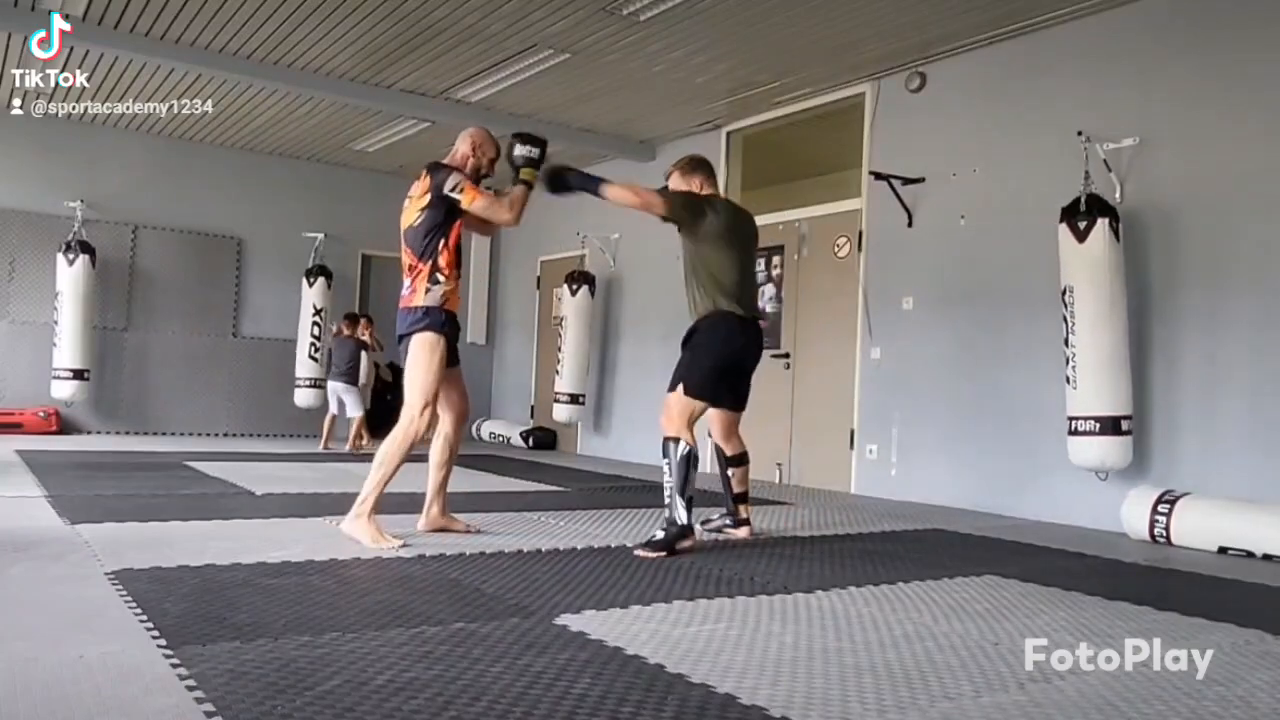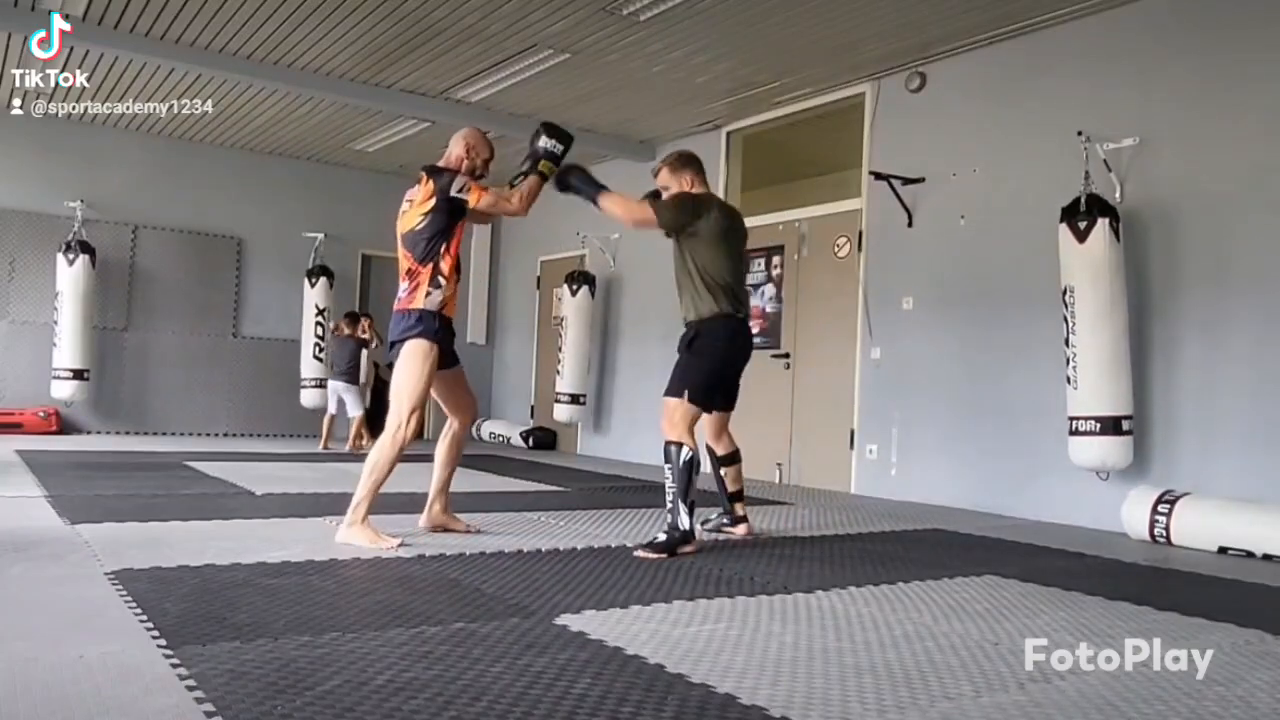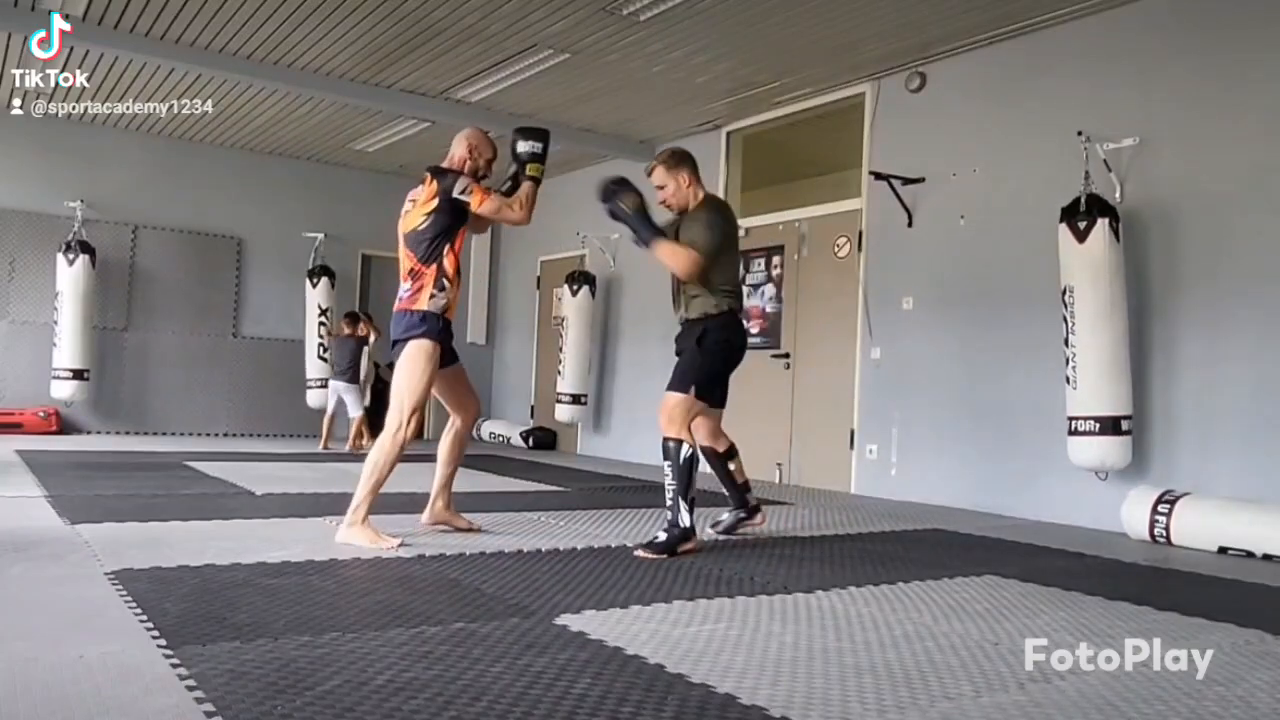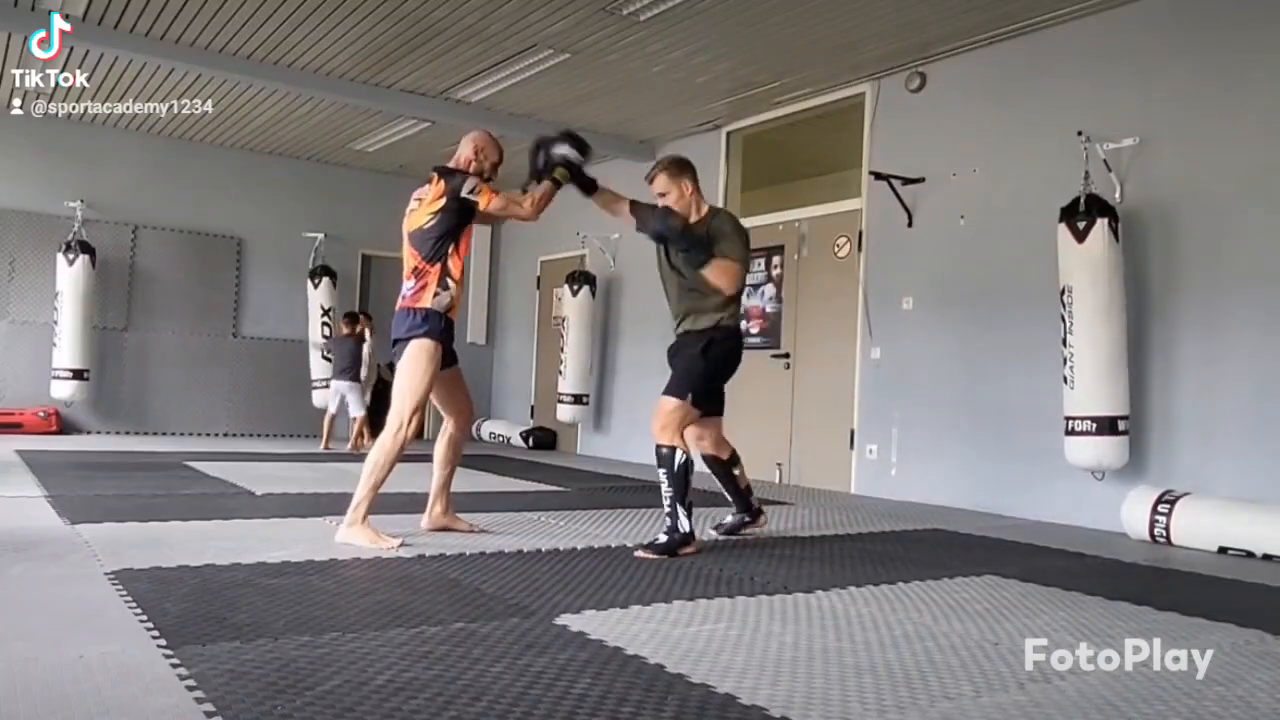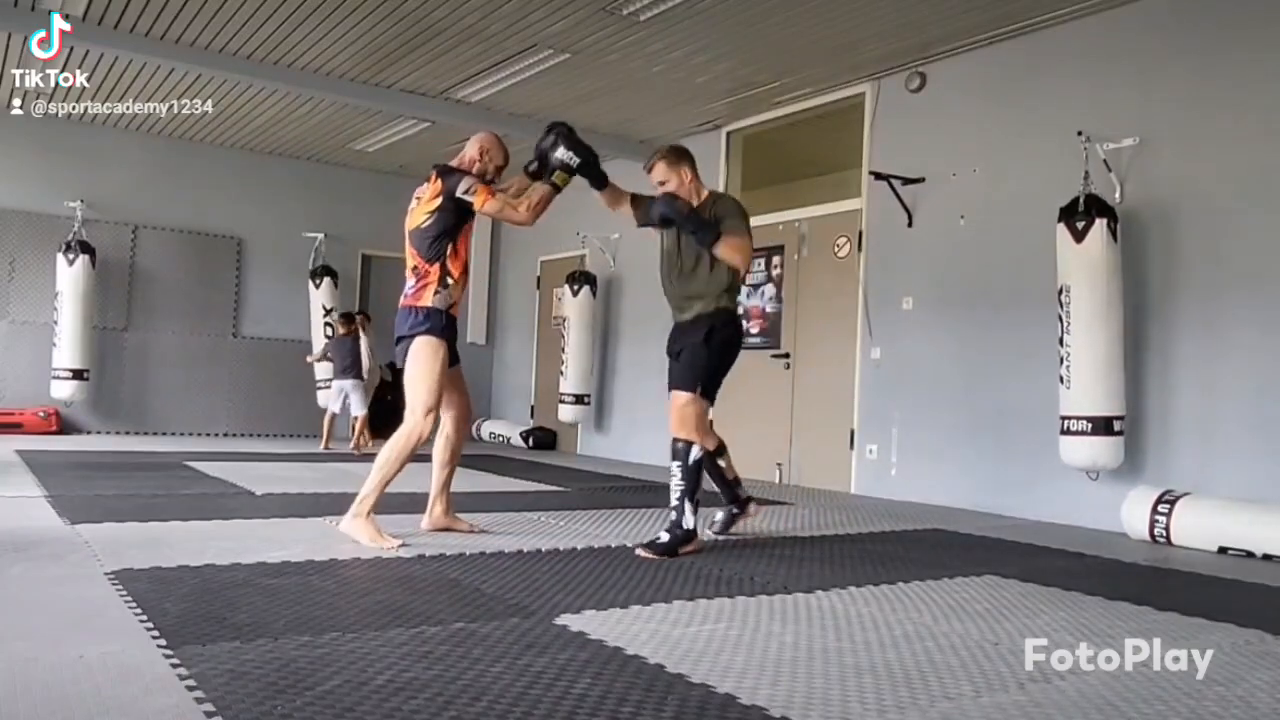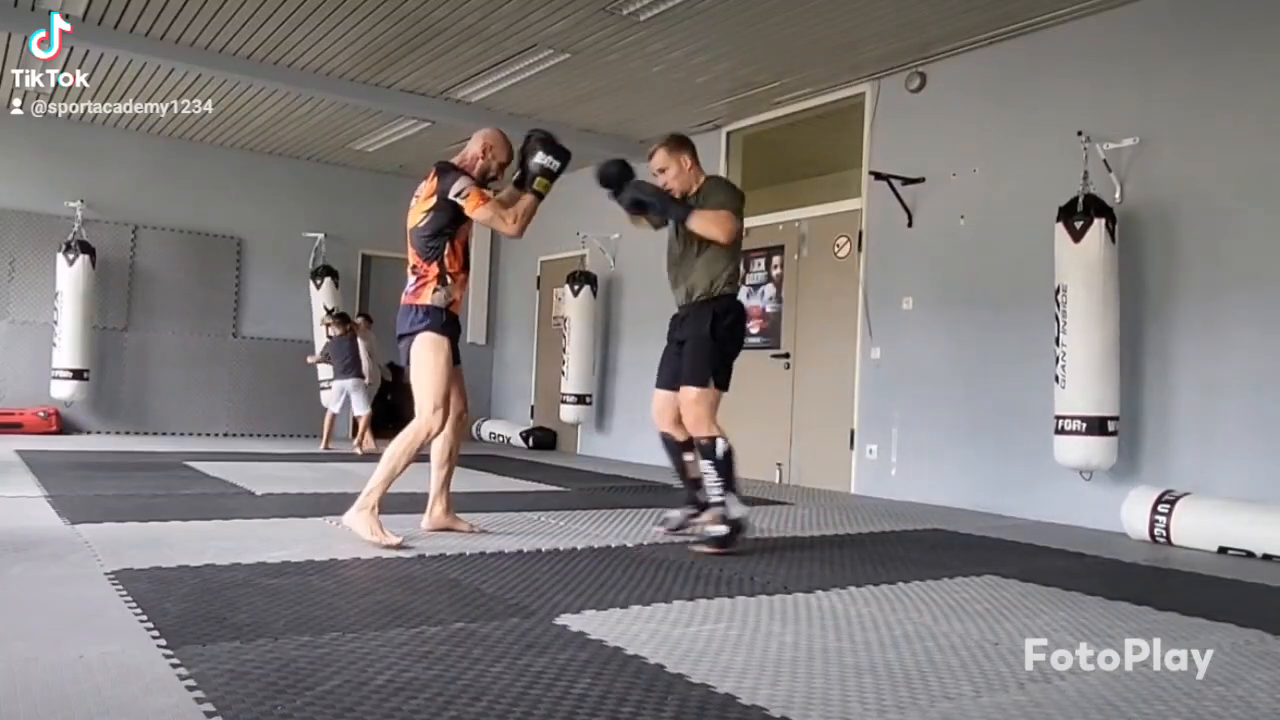
dt=0.1s
person 1, frame 1
left shoulder: (437, 187)
right shoulder: (447, 179)
left elbow: (484, 224)
right elbow: (508, 215)
left wrist: (520, 179)
right wrist: (527, 173)
left hip: (435, 315)
right hip: (426, 313)
left knee: (456, 413)
right knee: (417, 417)
left ankle: (434, 511)
right ankle: (360, 513)
person 1, frame 2
left shoulder: (428, 189)
right shoulder: (448, 183)
left elbow: (485, 211)
right elbow: (516, 205)
left wrist: (528, 171)
right wrist: (546, 163)
left hip: (427, 319)
right hip: (419, 319)
left knee: (463, 413)
right knee: (403, 422)
left ankle: (436, 509)
right ankle: (354, 521)
person 1, frame 3
left shoulder: (431, 189)
right shoulder: (452, 183)
left elbow: (479, 223)
right elbow: (519, 214)
left wrist: (516, 177)
right wrist: (533, 168)
left hip: (429, 320)
right hip: (421, 319)
left knee: (467, 409)
right knee: (402, 423)
left ankle: (440, 505)
right ankle: (354, 521)
person 1, frame 4
left shoulder: (438, 190)
right shoulder: (458, 184)
left elbow: (499, 208)
right elbow: (527, 210)
left wrist: (544, 173)
right wrist: (559, 172)
left hip: (428, 320)
right hip: (422, 319)
left knee: (460, 414)
right knee: (402, 422)
left ankle: (438, 509)
right ankle: (354, 519)
person 1, frame 5
left shoulder: (439, 188)
right shoulder: (456, 183)
left elbow: (504, 197)
right elbow: (523, 214)
left wrist: (538, 167)
right wrist: (559, 175)
left hip: (432, 317)
right hip: (425, 317)
left knee: (458, 414)
right knee: (420, 421)
left ankle: (438, 510)
right ankle: (358, 513)
person 1, frame 6
left shoulder: (444, 183)
right shoulder: (455, 181)
left elbow: (499, 209)
right elbow: (512, 226)
left wrist: (524, 178)
right wrist: (542, 181)
left hip: (434, 315)
right hip: (428, 314)
left knee: (457, 413)
right knee: (432, 419)
left ankle: (438, 509)
right ankle: (364, 509)
person 2, frame 1
left shoulder: (702, 208)
right shoulder: (740, 219)
left elbow: (643, 200)
left wrist: (584, 181)
right wrist: (670, 203)
left hip: (719, 331)
right hip: (743, 333)
left knee: (675, 418)
right knee: (724, 428)
left ankle: (677, 527)
right ankle: (739, 515)
person 2, frame 2
left shoulder: (697, 207)
right shoulder: (727, 219)
left elbow: (635, 213)
left wrist: (583, 183)
right wrist: (661, 204)
left hip: (712, 334)
right hip: (731, 335)
left knee: (673, 423)
right knee: (714, 429)
left ankle: (679, 530)
right ankle: (736, 516)
person 2, frame 3
left shoulder: (709, 213)
right shoulder: (692, 217)
left elbow: (684, 266)
right elbow: (665, 240)
left wrist: (639, 224)
right wrist: (632, 212)
left hip: (712, 331)
right hip: (701, 331)
left knee: (672, 417)
right knee: (704, 427)
left ankle: (680, 527)
right ankle: (746, 507)
person 2, frame 4
left shoulder: (723, 225)
right shoulder: (667, 220)
left elbow: (731, 281)
right elbow: (619, 206)
left wrist: (690, 243)
right wrist: (583, 181)
left hip: (714, 341)
right hip: (690, 341)
left knee: (665, 423)
right knee: (703, 435)
left ankle: (680, 531)
right ankle: (749, 510)
person 2, frame 5
left shoulder: (725, 208)
right shoulder: (667, 207)
left elbow: (741, 258)
right elbow: (618, 202)
left wrist: (693, 224)
right wrist: (592, 172)
left hip: (714, 328)
right hip: (686, 329)
left knee: (680, 419)
right knee: (693, 424)
left ankle: (682, 528)
right ankle: (738, 500)
person 2, frame 6
left shoulder: (721, 191)
right shoulder: (682, 200)
left elbow: (724, 230)
right elbow: (644, 214)
left wrist: (681, 205)
right wrist: (622, 188)
left hip: (713, 317)
right hip: (688, 318)
left knee: (697, 414)
right knee: (665, 413)
left ankle: (728, 518)
right ankle: (702, 501)
